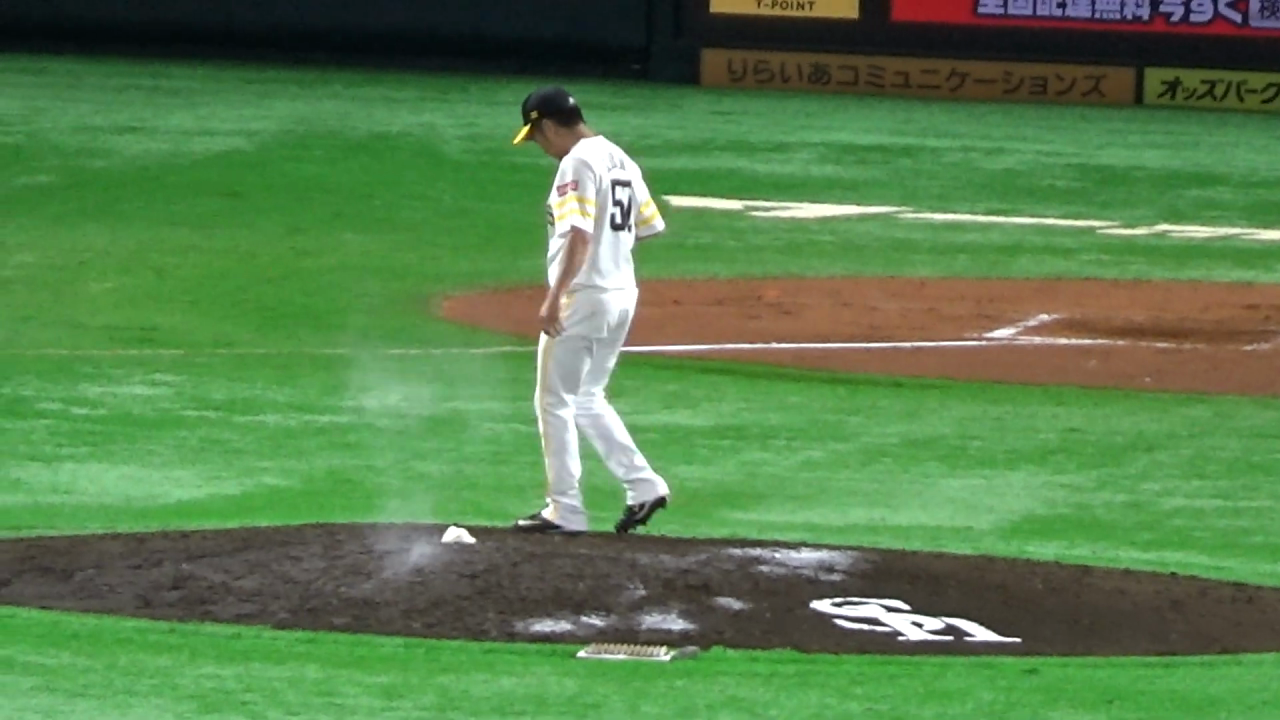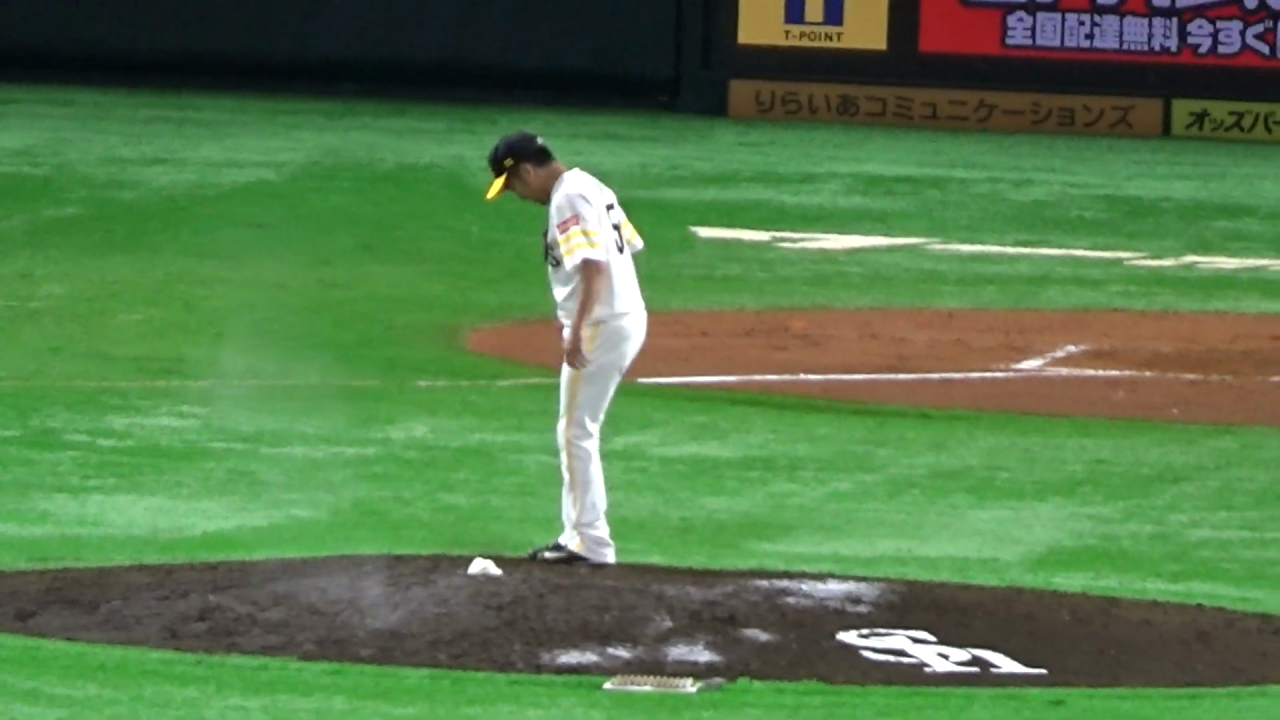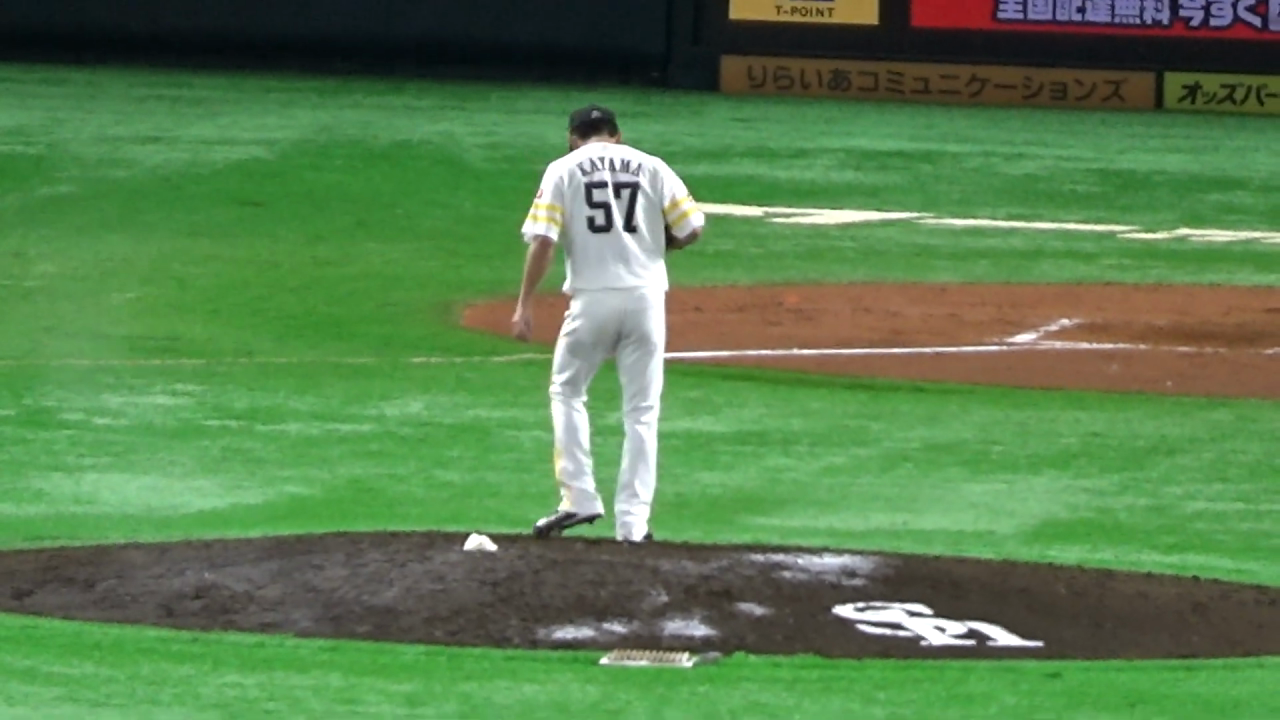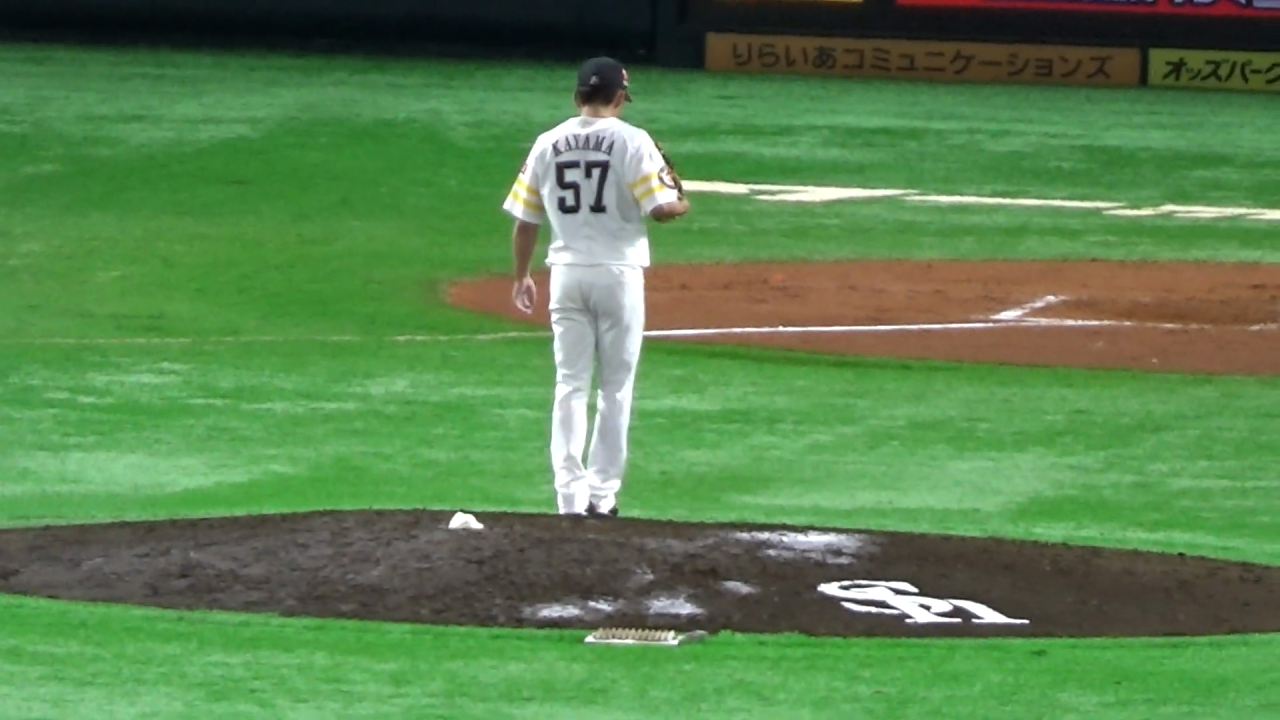
dt=1s
person 1, frame 1
left shoulder: (577, 163)
right shoulder: (622, 160)
left elbow: (578, 237)
right elbow: (649, 227)
left wrist: (554, 296)
left hip: (585, 295)
right hip: (622, 295)
left knee: (554, 401)
right knee: (587, 401)
left ankle: (566, 511)
right ankle: (642, 485)
person 1, frame 2
left shoulder: (566, 198)
right shoulder: (592, 186)
left elbow: (592, 267)
right elbow: (631, 245)
left wrist: (574, 329)
left hip: (604, 325)
right hip: (628, 319)
left knee: (576, 433)
right knee: (583, 430)
left ankle: (590, 542)
right ankle: (579, 532)
person 1, frame 3
left shoulder: (562, 169)
right shoulder: (652, 167)
left elbow: (542, 242)
right elbow: (692, 230)
left wrist: (524, 303)
left hip: (592, 300)
right hip: (644, 297)
left knee: (566, 394)
right knee: (641, 412)
left ankle: (578, 499)
right ankle: (632, 521)
person 1, frame 4
left shoulder: (547, 143)
right shoulder: (633, 140)
left elbow: (525, 220)
right elbow: (660, 209)
left wrist: (521, 276)
right wrist: (681, 205)
left hip: (567, 273)
right hip: (618, 273)
left knee: (570, 385)
right knee: (615, 388)
left ankle: (572, 488)
right ankle: (600, 493)
